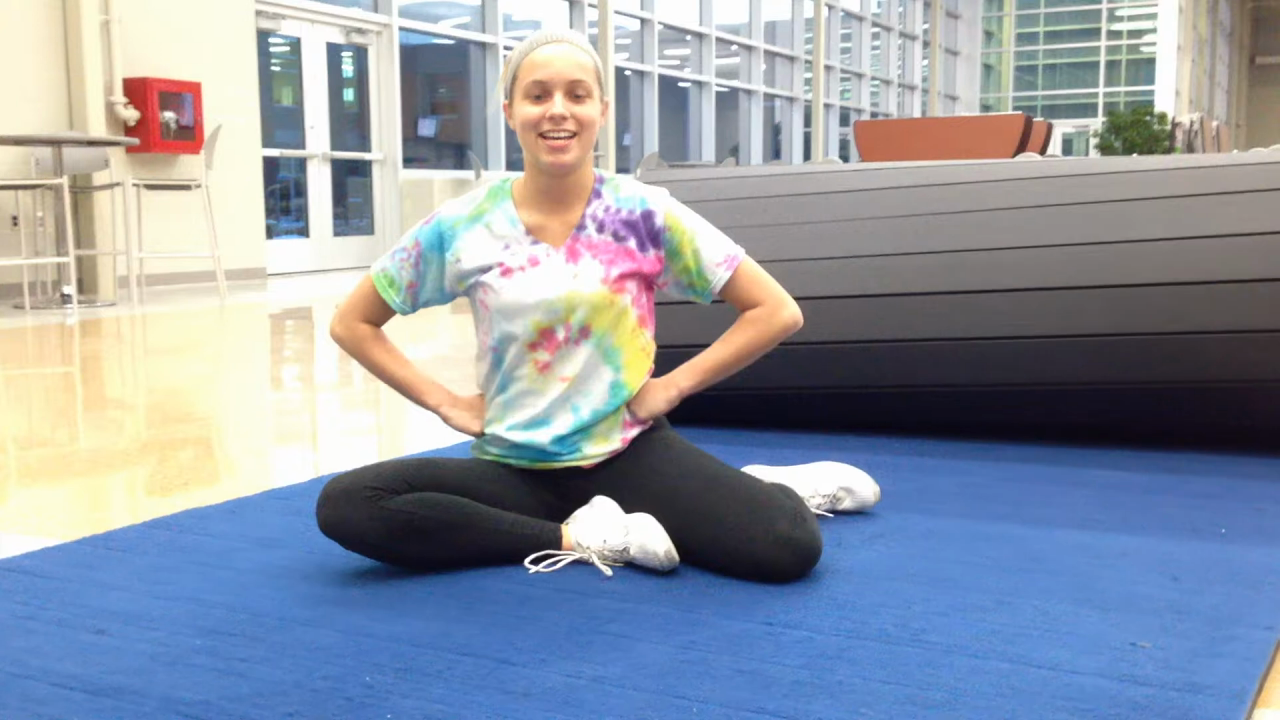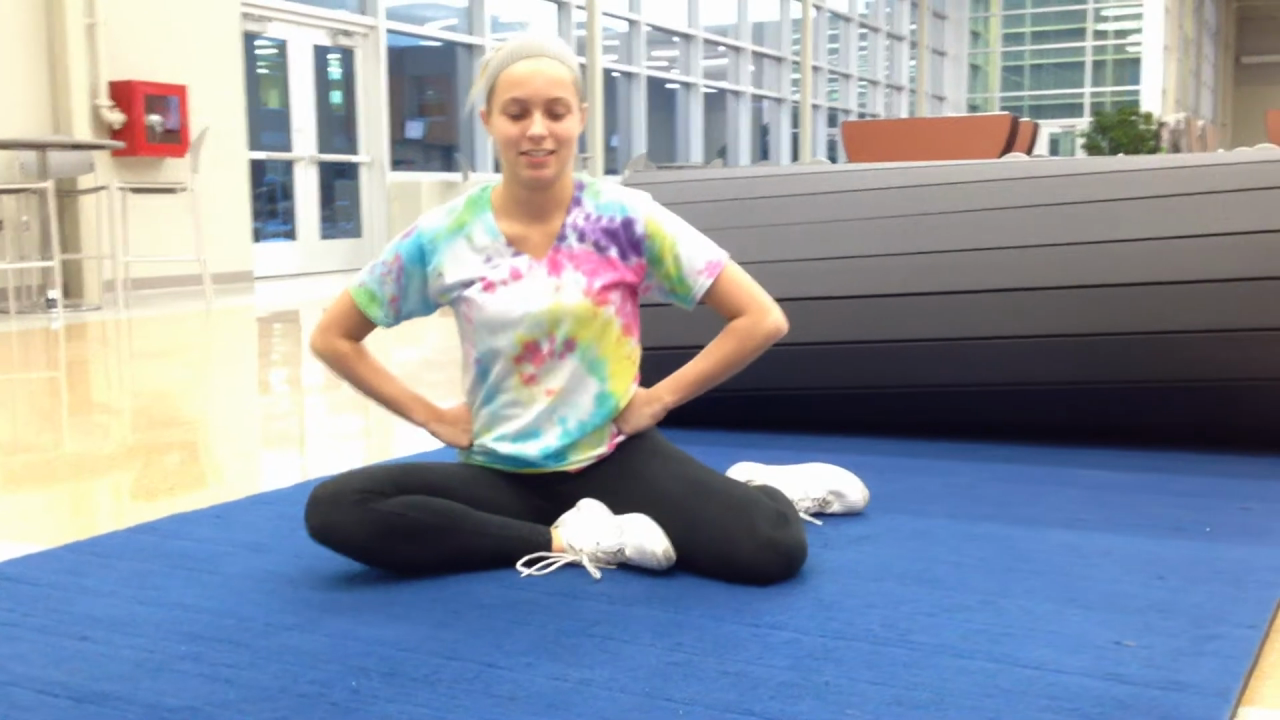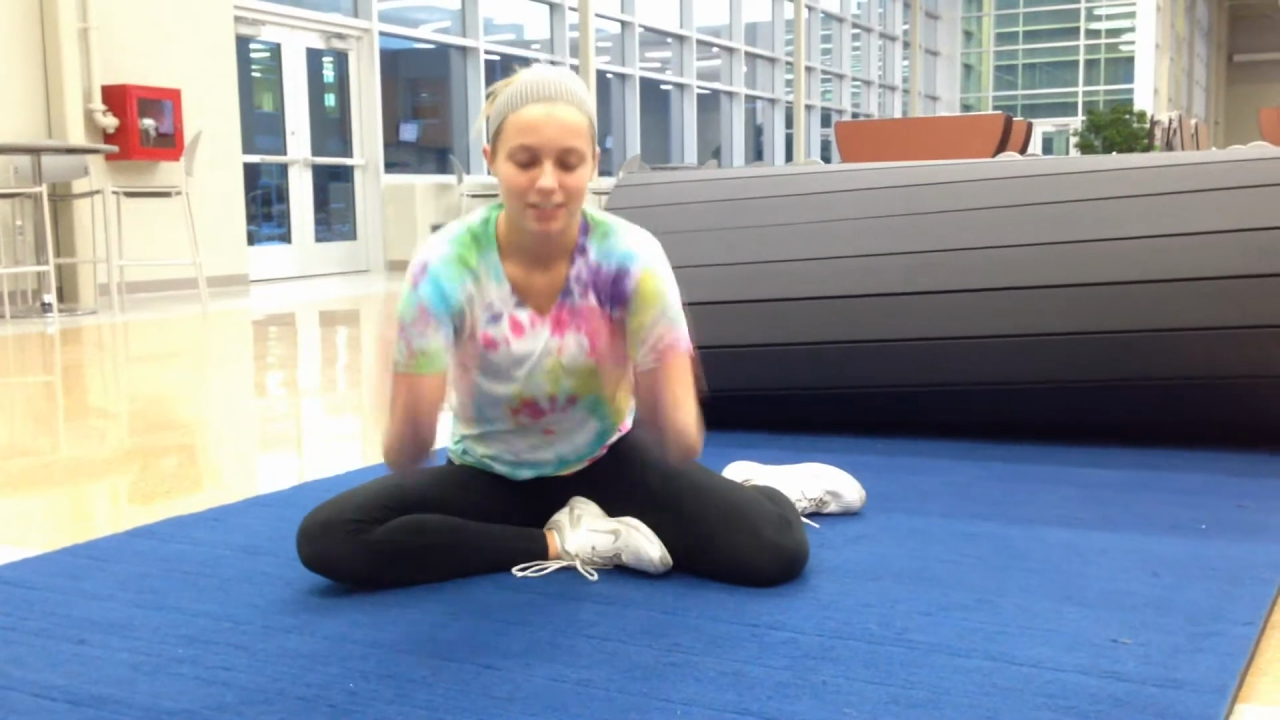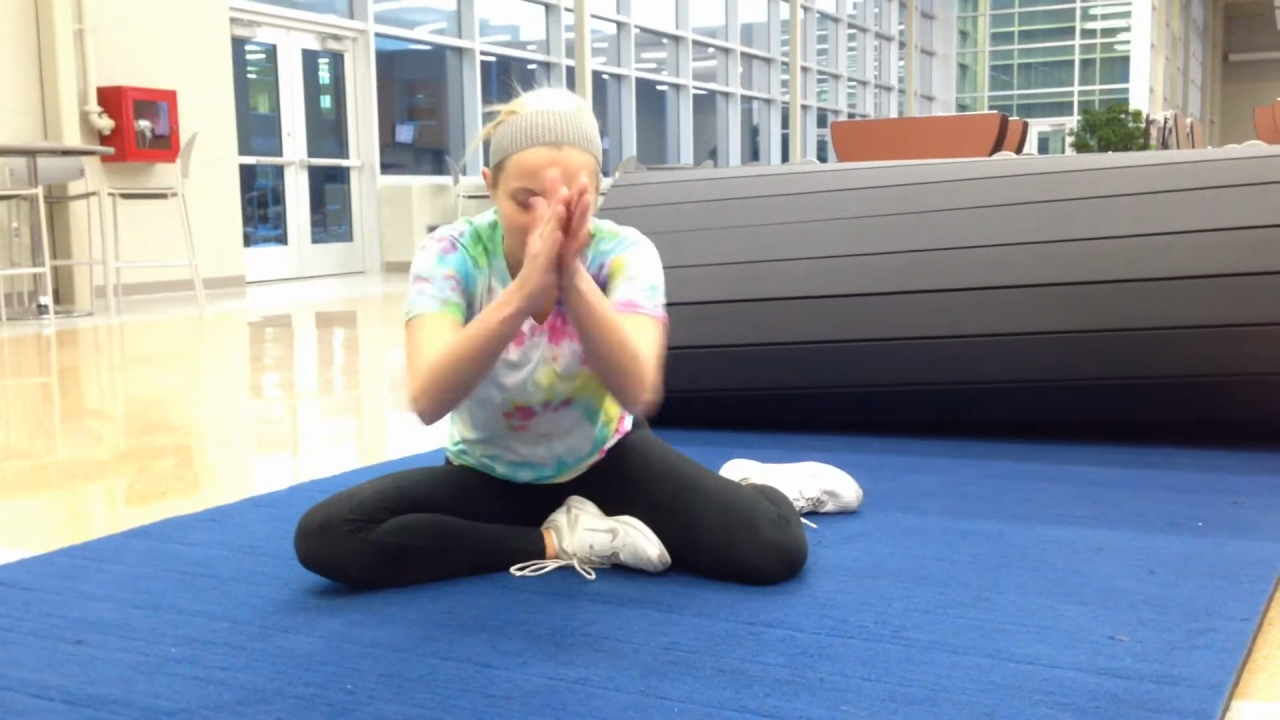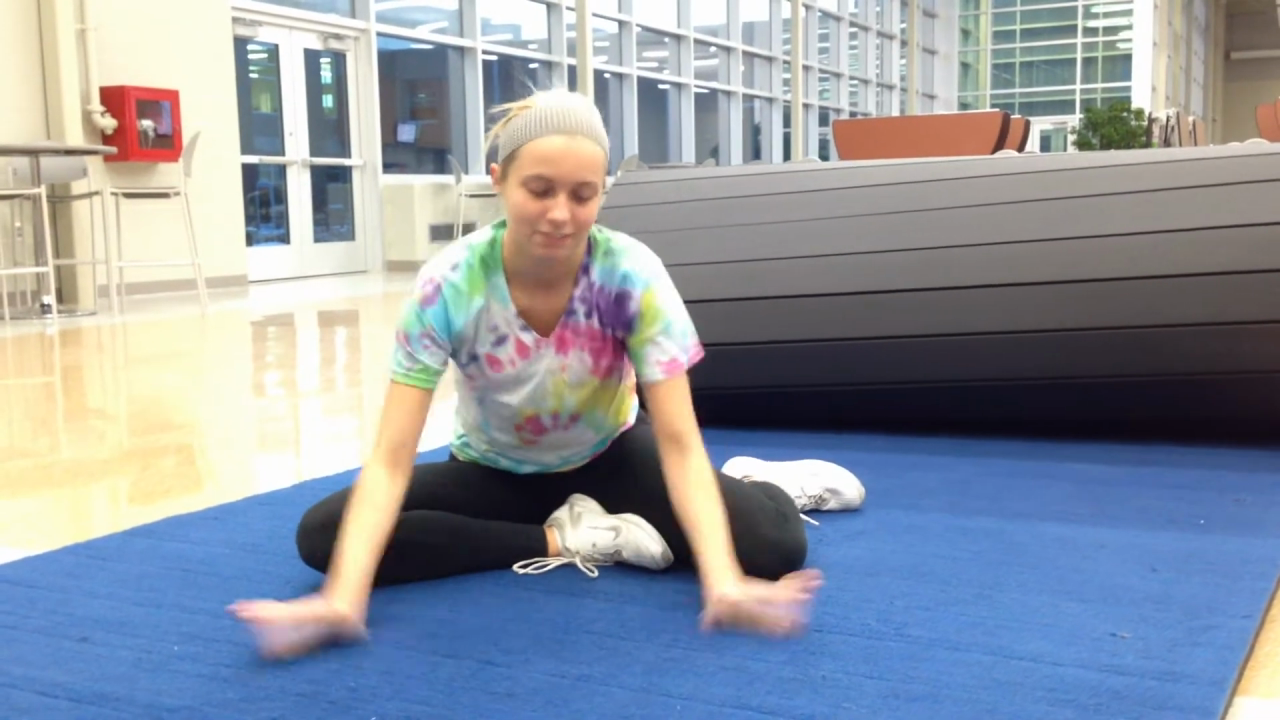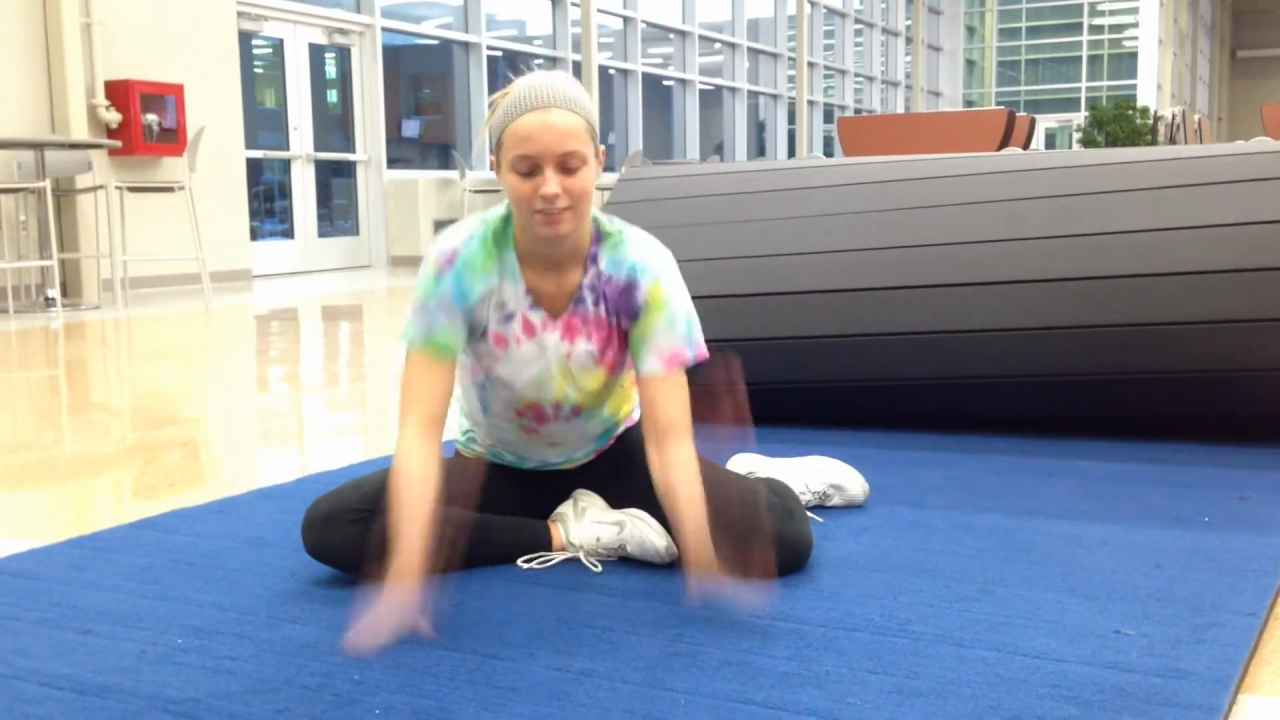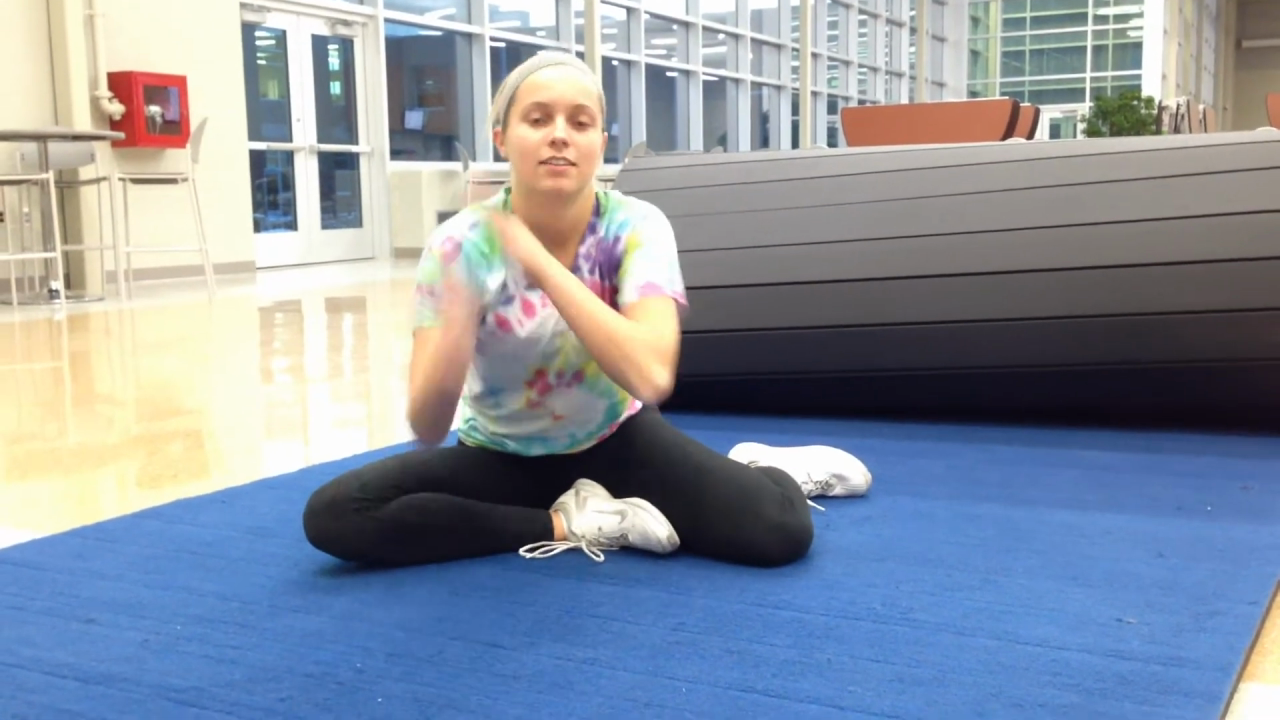
dt=0.7s
person 1, frame 1
left shoulder: (646, 215)
right shoulder: (459, 227)
left elbow: (776, 310)
right elbow: (351, 322)
left wrist: (672, 386)
right wrist: (445, 403)
left hip: (627, 453)
right hip: (512, 468)
left knee: (789, 546)
right knee: (344, 507)
left ankle: (775, 486)
right ankle: (578, 539)
person 1, frame 2
left shoulder: (628, 220)
right shoulder: (441, 238)
left elbow: (761, 319)
right elbow: (331, 339)
left wrist: (655, 400)
right wrist: (433, 416)
left hip: (613, 458)
right hip: (499, 473)
left knee: (775, 548)
right knee: (333, 510)
left ankle: (762, 487)
right ankle: (570, 541)
person 1, frame 3
left shoulder: (629, 255)
right shoulder: (447, 262)
left elbow: (685, 445)
right elbow: (401, 458)
left wrist: (659, 411)
right wrist: (416, 420)
left hip: (607, 460)
right hip: (487, 477)
left knee: (776, 549)
right knee: (325, 539)
left ankle: (754, 487)
right ankle: (565, 543)
person 1, frame 4
left shoulder: (626, 255)
right shoulder: (450, 257)
left elbow: (641, 390)
right elbow: (426, 399)
left wrist: (575, 276)
right wrist: (525, 287)
left hip: (604, 464)
right hip: (488, 478)
left knee: (776, 545)
right knee: (324, 539)
right ankle: (562, 541)
person 1, frame 5
left shoulder: (632, 274)
right shoulder: (448, 284)
left elbow: (680, 444)
right elbow: (390, 461)
left wrist: (723, 579)
right wrist: (342, 599)
left hip: (610, 459)
right hip: (490, 474)
left knee: (773, 544)
right knee: (320, 535)
right ankle: (566, 539)
person 1, frame 6
left shoulder: (642, 266)
right shoulder: (458, 261)
left elbow: (668, 435)
right elbow: (420, 430)
left wrist: (698, 537)
right wrist: (410, 568)
left hip: (611, 457)
right hip: (495, 473)
left knee: (784, 540)
right knee: (329, 528)
right ankle: (570, 536)
person 1, frame 7
left shoulder: (636, 229)
right shoulder: (461, 245)
left elbow: (651, 376)
right elbow: (428, 426)
left wrist: (545, 268)
right wrist: (446, 361)
left hip: (615, 440)
right hip: (497, 455)
left knee: (780, 528)
right knee: (332, 517)
right ankle: (572, 524)
